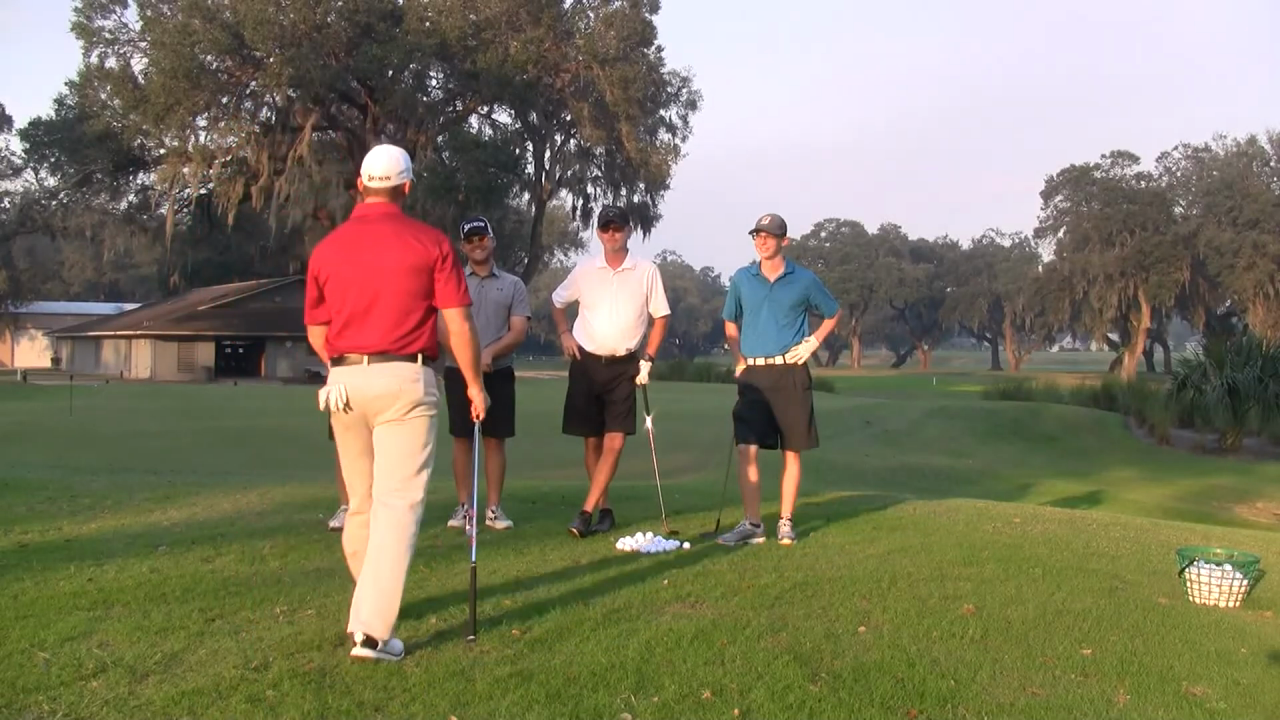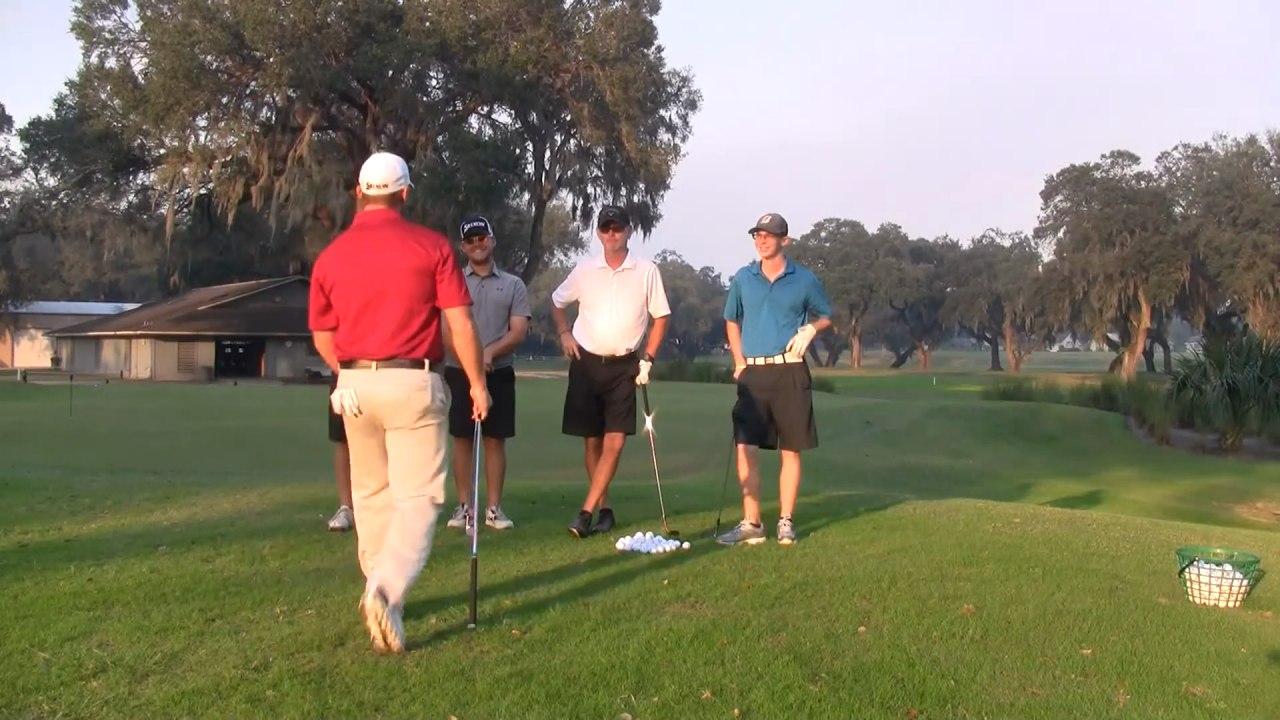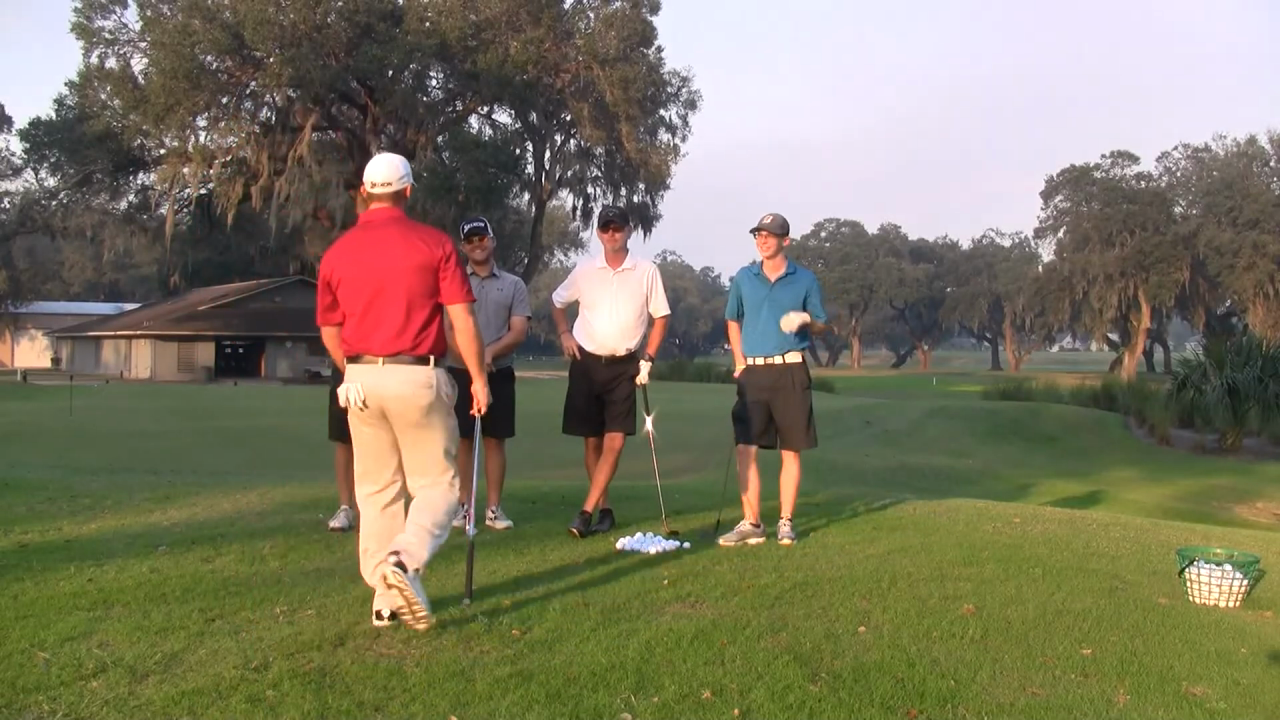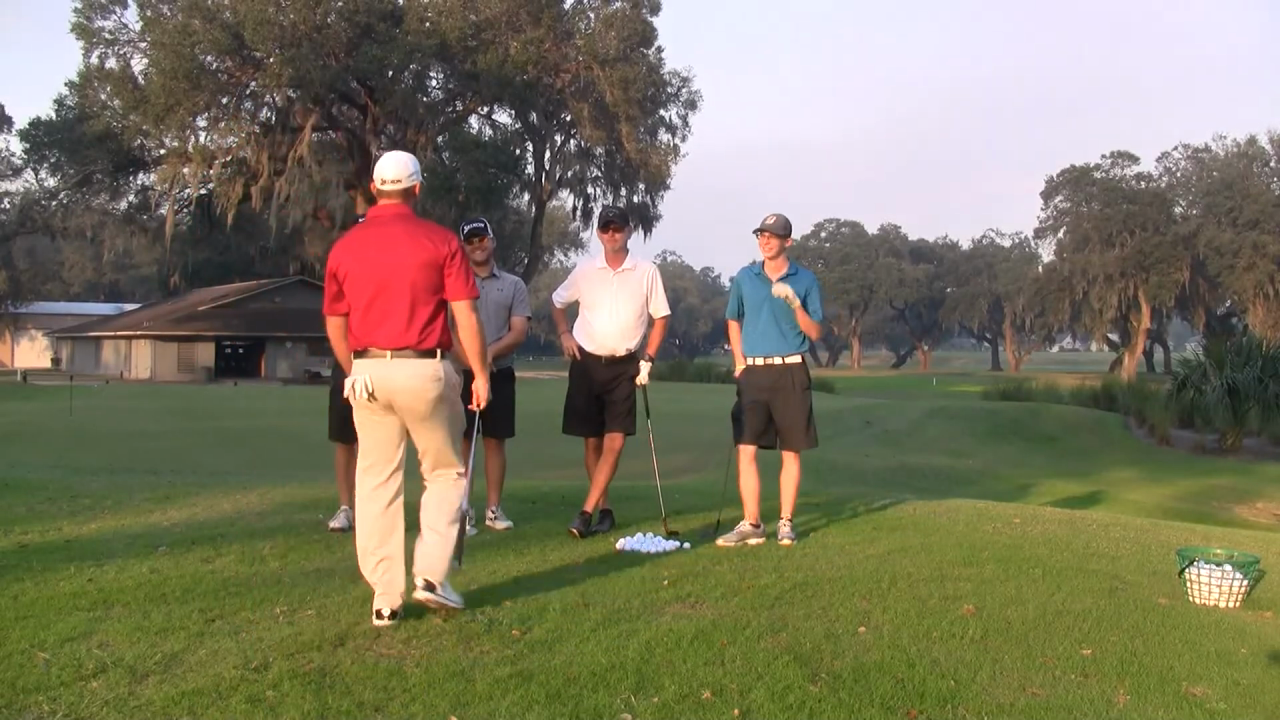
dt=0.1s
person 1, frame 1
left shoulder: (326, 249)
right shoulder: (431, 242)
left elbow: (317, 333)
right elbow: (458, 322)
right wrist: (475, 383)
left hip: (347, 382)
right hip: (406, 380)
left knee: (363, 499)
right knee: (399, 503)
left ankle: (374, 611)
right ankle: (370, 626)
person 1, frame 2
left shoulder: (329, 256)
right shoulder: (431, 245)
left elbow: (324, 340)
right elbow: (460, 322)
right wrist: (478, 382)
left hip: (356, 386)
right hip: (414, 385)
left knee: (372, 498)
right knee: (417, 502)
left ankle: (383, 594)
right ankle: (385, 591)
person 1, frame 3
left shoulder: (336, 253)
right shoulder: (435, 243)
left elbow: (330, 334)
right elbow: (462, 318)
right wrist: (479, 378)
left hip: (363, 380)
right hip: (419, 378)
left knee: (376, 490)
right knee: (435, 487)
left ankle: (384, 597)
right ankle: (402, 565)
person 1, frame 4
left shoulder: (344, 247)
right shoulder: (441, 240)
left elbow: (335, 326)
right elbow: (466, 315)
right wrist: (480, 374)
left hip: (368, 373)
right hip: (426, 371)
left knee: (377, 486)
right knee: (446, 474)
left ankle: (386, 597)
right ankle: (430, 574)
person 2, frame 1
left shoulder: (805, 280)
right shoulder: (741, 278)
left elbow: (832, 315)
right elbow: (731, 322)
left wrist: (815, 340)
right wrist: (740, 362)
left hip: (790, 372)
right hip: (754, 373)
left knee: (791, 452)
right knee: (746, 450)
left ankle: (786, 522)
right ankle: (752, 524)
person 2, frame 2
left shoulder: (804, 280)
right shoulder: (742, 278)
left elbow: (826, 317)
right elbow: (732, 321)
left wrist: (809, 329)
right wrist: (739, 362)
left hip: (790, 372)
right hip: (753, 373)
left knee: (790, 452)
right knee: (745, 450)
left ankle: (785, 522)
right ankle: (751, 523)
person 2, frame 3
left shoulder: (804, 279)
right shoulder: (743, 278)
left elbow: (821, 327)
right elbow: (733, 321)
left wrist: (803, 319)
right wrist: (739, 362)
left hip: (790, 372)
right hip: (753, 372)
left knee: (790, 452)
right knee: (745, 450)
left ankle: (786, 522)
right ankle: (752, 523)
person 2, frame 4
left shoulder: (804, 280)
right shoulder: (744, 277)
left elbow: (815, 333)
right elbow: (733, 320)
left wrist: (794, 303)
right wrist: (739, 362)
left hip: (790, 372)
right hip: (753, 373)
left knee: (790, 452)
right knee: (745, 450)
left ankle: (785, 522)
right ankle: (751, 523)
person 3, frame 1
left shoulder: (646, 272)
right shoulder: (584, 270)
left elbow: (660, 317)
right elbow: (557, 302)
left wrist: (647, 359)
right wrist: (564, 333)
left hip: (623, 365)
right hip: (586, 363)
left knee: (615, 441)
right knee: (592, 441)
left ankle: (587, 511)
right ankle: (603, 508)
person 3, frame 2
left shoulder: (647, 272)
right shoulder: (584, 270)
left elbow: (660, 317)
right elbow: (557, 302)
left wrist: (647, 359)
right wrist: (564, 333)
left hip: (624, 366)
right hip: (586, 363)
left knee: (615, 441)
right knee: (592, 440)
left ankle: (586, 511)
right ankle: (603, 508)
person 3, frame 3
left shoulder: (647, 271)
right shoulder: (584, 270)
left elbow: (660, 317)
right elbow: (557, 302)
left wrist: (647, 359)
right wrist: (564, 333)
left hip: (624, 365)
right hip: (586, 363)
left knee: (615, 440)
right knee: (592, 440)
left ankle: (587, 511)
right ankle: (603, 507)
person 3, frame 4
left shoulder: (646, 272)
right shoulder: (584, 270)
left elbow: (660, 317)
right elbow: (557, 302)
left wrist: (647, 360)
right wrist: (564, 333)
left hip: (624, 366)
right hip: (586, 363)
left knee: (615, 441)
right knee: (592, 441)
left ankle: (586, 511)
right ankle: (603, 508)
person 4, frame 1
left shoulder: (513, 285)
left elbow: (519, 331)
left wrist: (489, 353)
left hip: (499, 372)
right hip: (459, 371)
left knee: (495, 440)
right knee: (462, 439)
left ankle: (493, 508)
right ankle: (464, 506)
person 4, frame 2
left shoulder: (513, 284)
left elbow: (519, 331)
right elbow: (444, 329)
left wrist: (489, 353)
left hip: (499, 372)
right hip: (459, 372)
left knee: (495, 440)
right knee: (462, 439)
left ankle: (493, 508)
right ankle: (464, 506)
person 4, frame 3
left shoulder: (514, 285)
left elbow: (519, 331)
left wrist: (489, 353)
left hip: (499, 372)
right hip: (459, 372)
left knee: (495, 440)
right knee: (462, 440)
left ankle: (493, 508)
right ankle: (463, 506)
person 4, frame 4
left shoulder: (514, 285)
left elbow: (519, 331)
left wrist: (490, 353)
right wrist: (470, 360)
left hip: (499, 373)
right hip: (461, 372)
left knee: (495, 440)
right knee: (463, 440)
left ankle: (493, 508)
right ankle: (464, 507)
